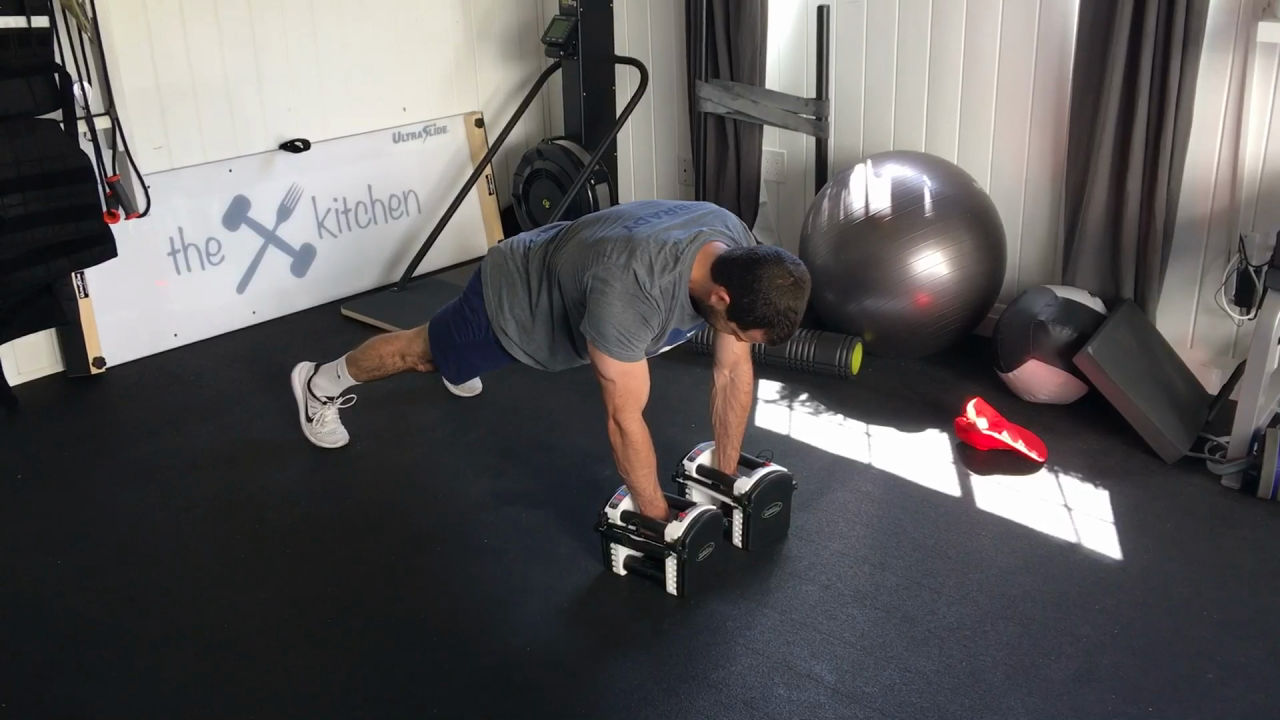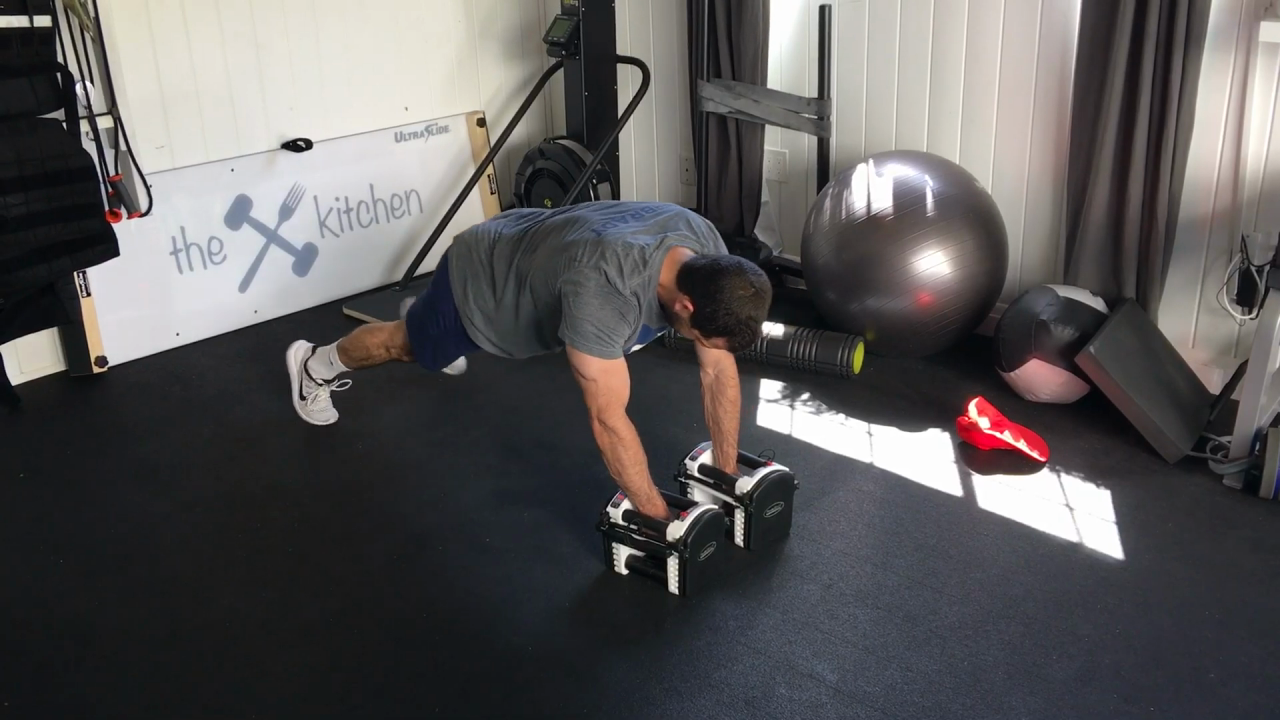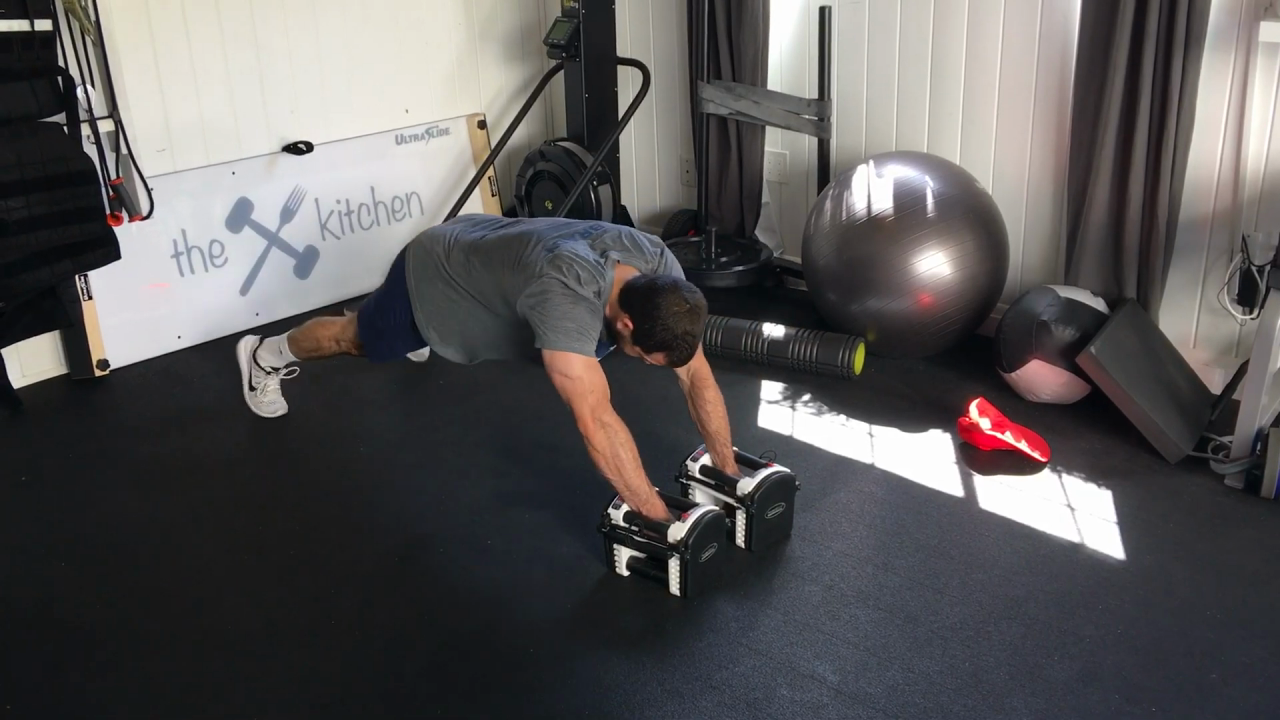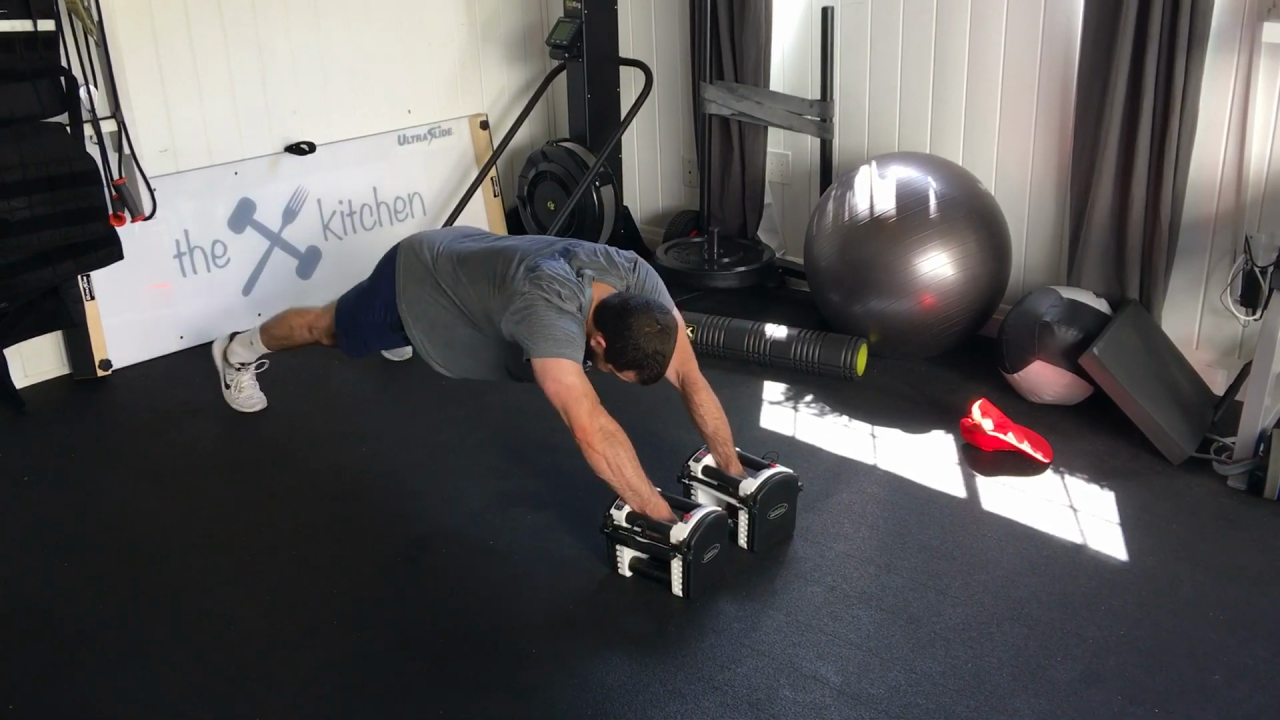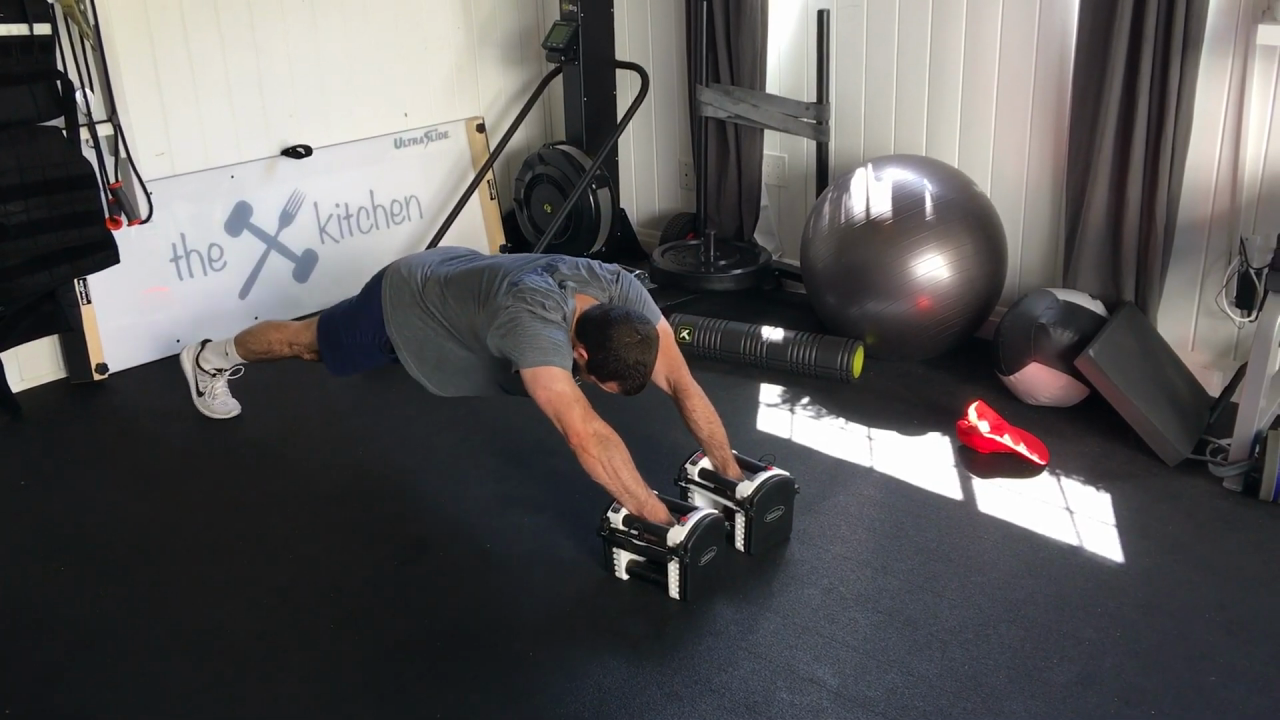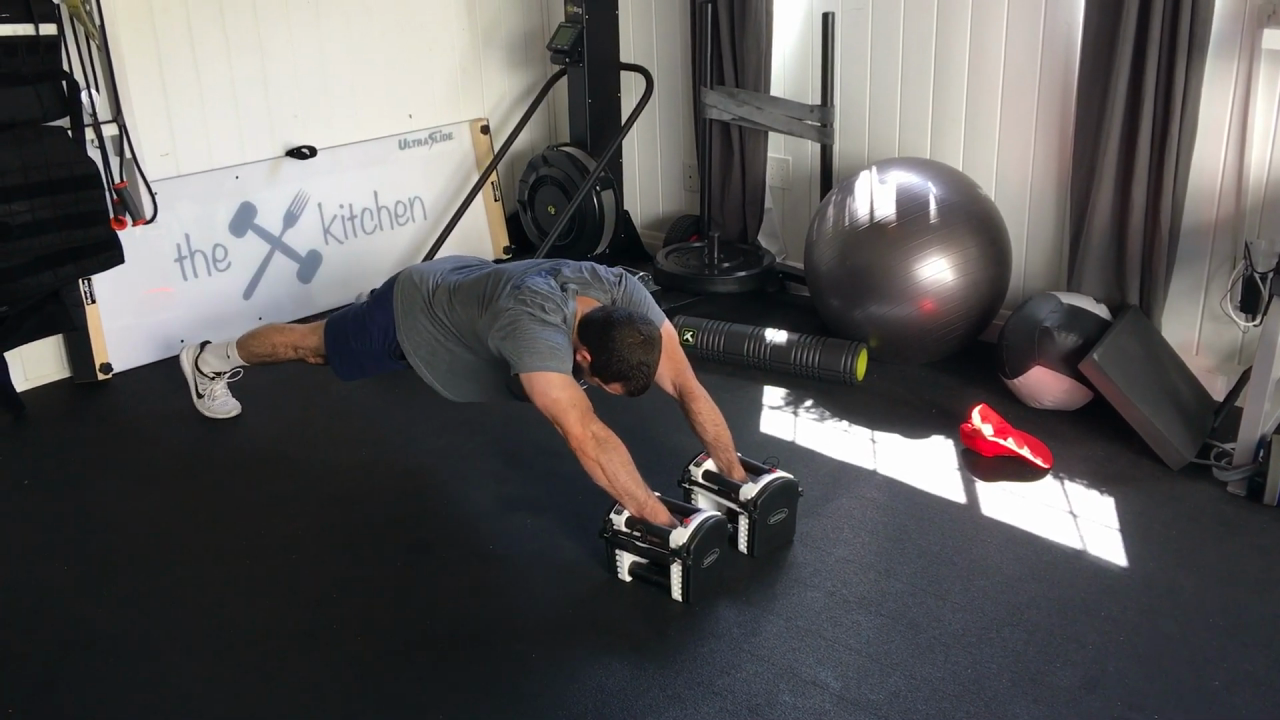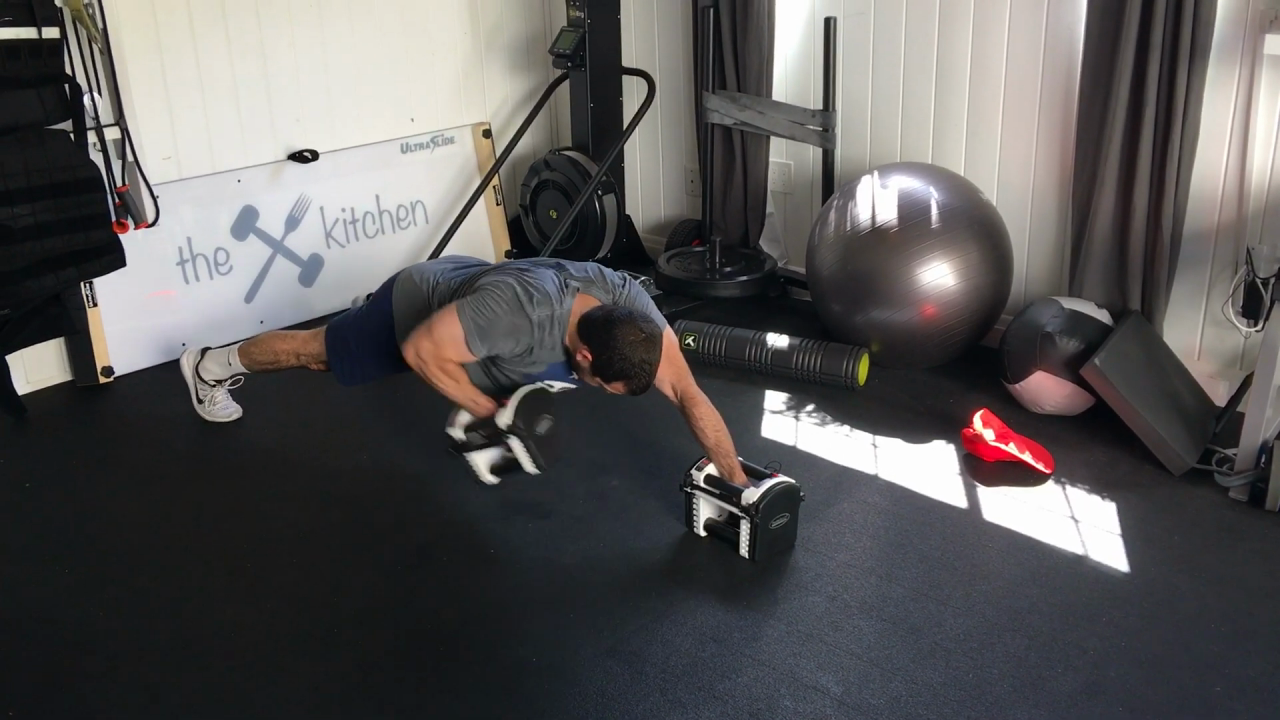
dt=0.7s
person 1, frame 1
left shoulder: (740, 253)
right shoulder: (630, 287)
left elbow: (733, 373)
right elbow: (624, 419)
left wrist: (725, 479)
right wrist: (659, 521)
left hip: (560, 279)
right hip: (512, 294)
right knee: (422, 350)
left ankle: (456, 367)
right ankle: (322, 384)
person 1, frame 2
left shoulder: (706, 247)
right shoulder: (603, 289)
left elbow: (719, 371)
right elbow: (608, 420)
left wrist: (727, 476)
right wrist: (660, 521)
left hip: (527, 246)
right hip: (479, 276)
right knee: (407, 343)
left ankle: (435, 333)
right ankle: (316, 366)
person 1, frame 3
left shoulder: (659, 265)
right shoulder: (567, 298)
left elbow: (697, 375)
right elbow: (596, 422)
left wrist: (730, 474)
right wrist: (660, 519)
left hip: (481, 243)
right hip: (435, 270)
right knee: (357, 336)
left ankle: (414, 335)
right ankle: (266, 357)
person 1, frame 4
left shoulder: (639, 279)
right shoulder: (549, 311)
left elbow: (691, 379)
right elbow: (590, 429)
left wrist: (734, 473)
right wrist: (663, 520)
left hip: (466, 259)
right hip: (418, 274)
right knee: (330, 328)
left ankle: (396, 334)
right ankle: (241, 351)
person 1, frame 5
left shoulder: (624, 292)
right shoulder: (534, 323)
left elbow: (682, 385)
right elbow: (585, 435)
left wrist: (732, 475)
right wrist: (662, 522)
left hip: (455, 274)
right hip: (404, 298)
right knee: (308, 341)
right ankle: (213, 358)
person 1, frame 6
left shoulder: (626, 294)
right shoulder: (534, 326)
left elbow: (688, 388)
right elbow: (586, 437)
left wrist: (738, 478)
right wrist: (665, 525)
left hip: (464, 282)
right hip: (413, 311)
right knee: (314, 344)
left ankle: (370, 304)
right ankle: (212, 359)
person 1, frame 7
left shoulder: (627, 301)
right shoulder: (521, 314)
left elbow: (687, 392)
right elbow: (418, 351)
left wrist: (738, 482)
right wrist: (490, 415)
left hip: (460, 297)
right hip: (413, 311)
right knee: (316, 352)
left ankle: (367, 314)
right ankle: (212, 364)
